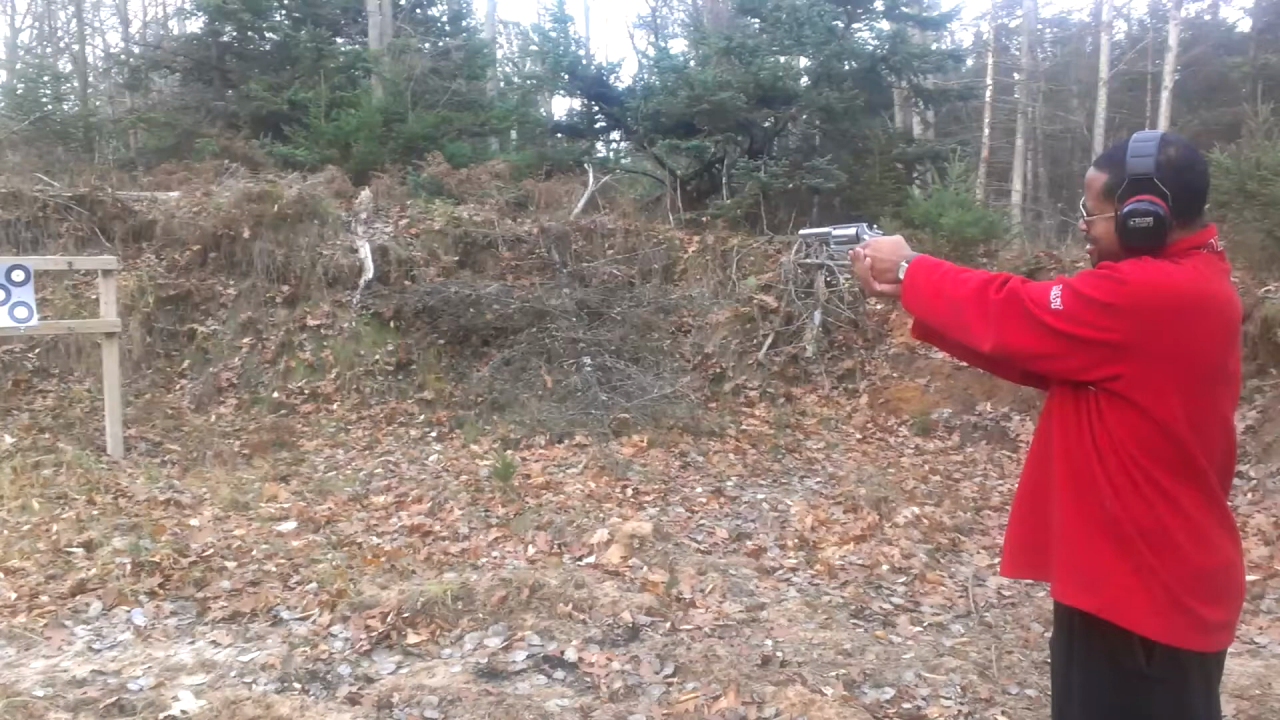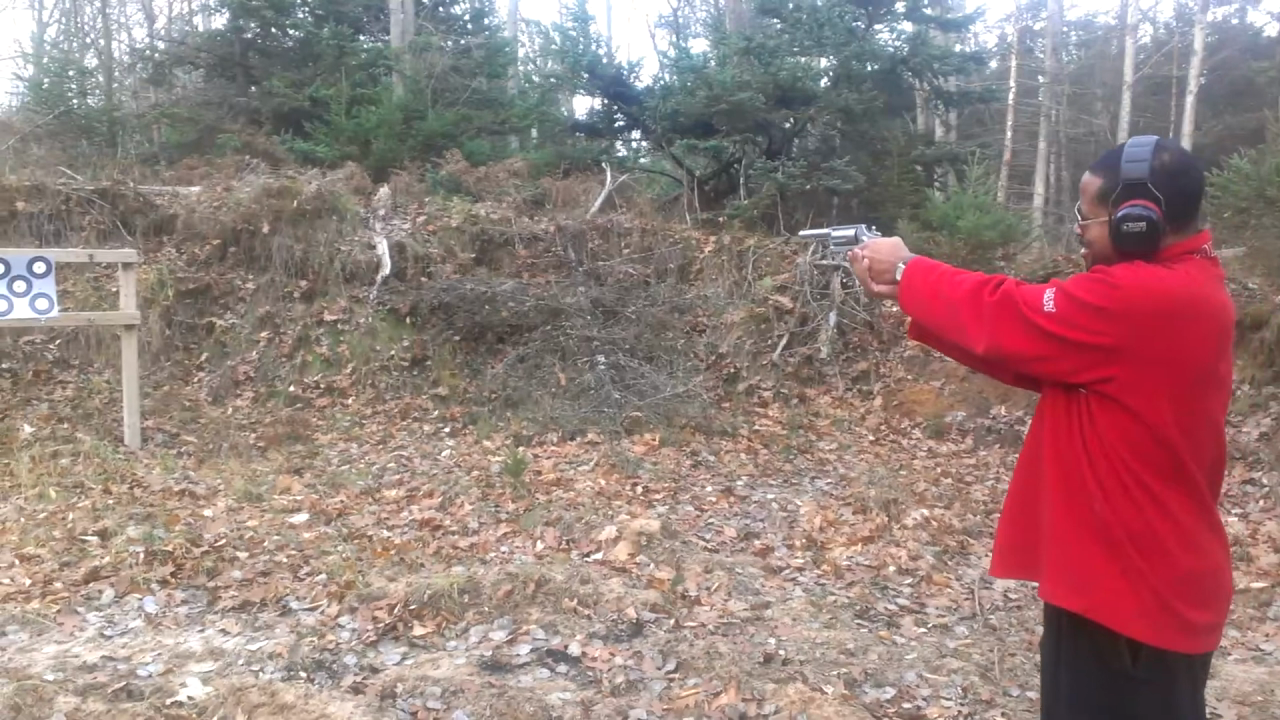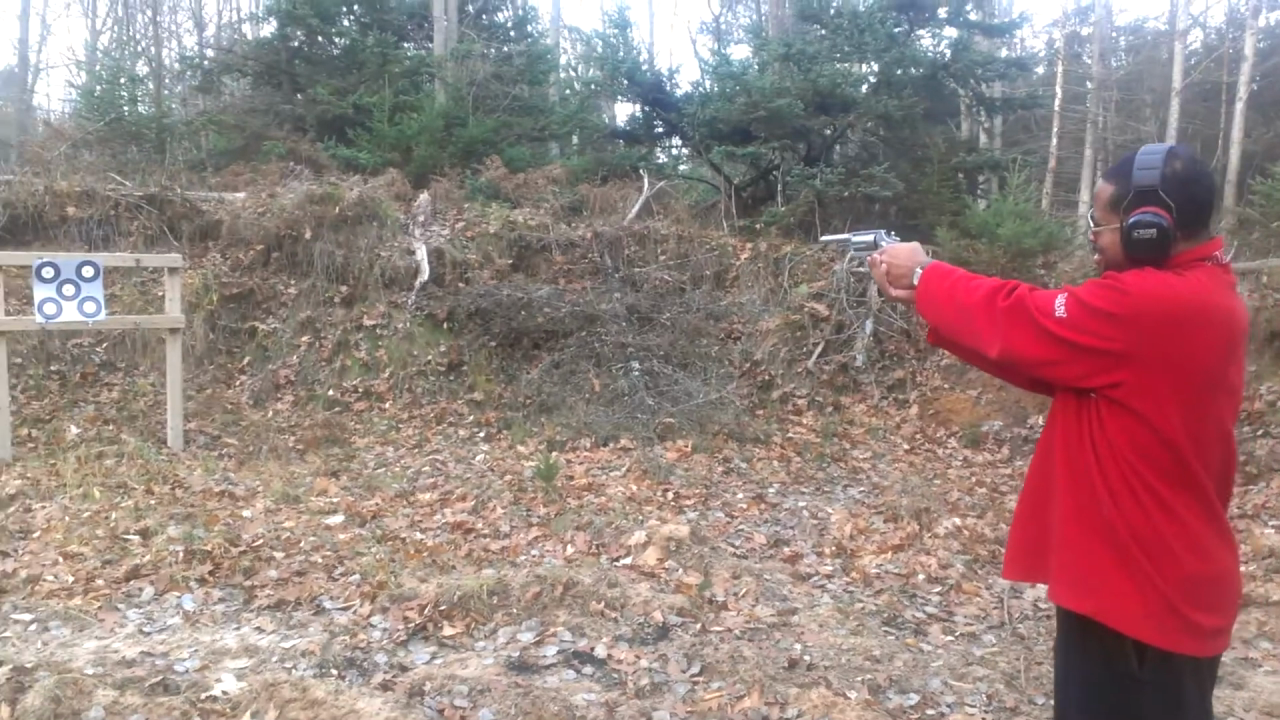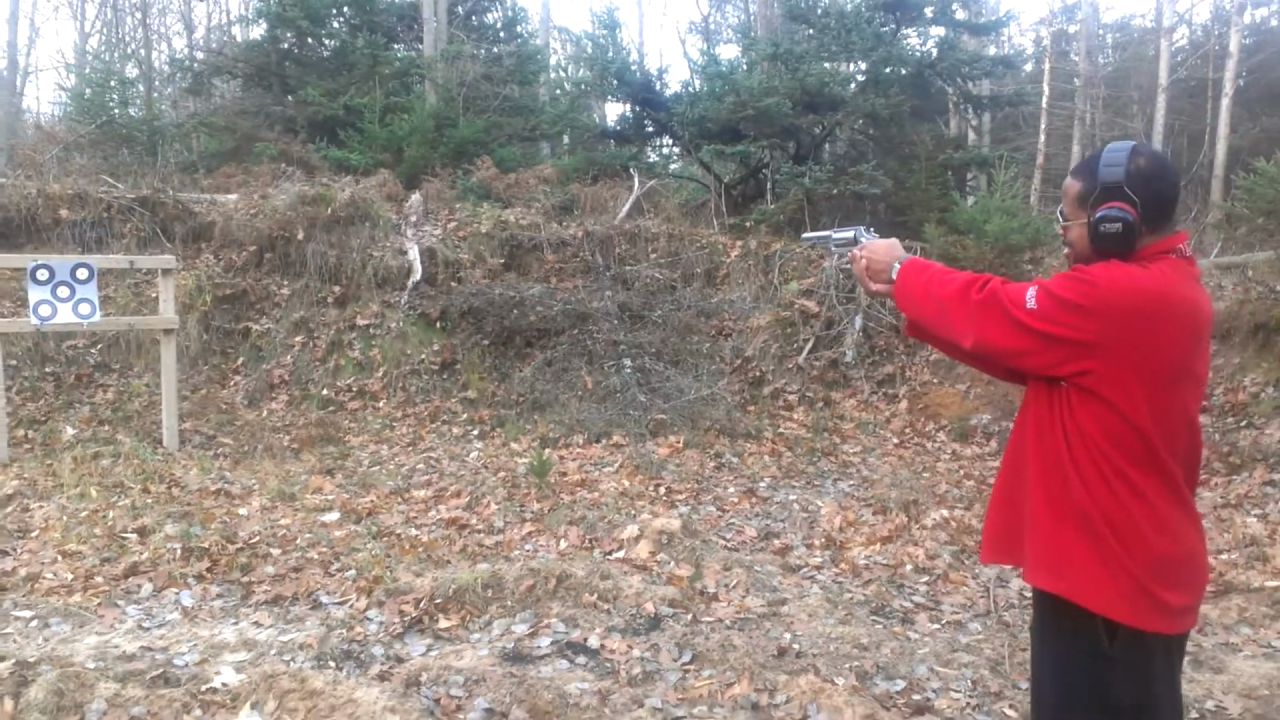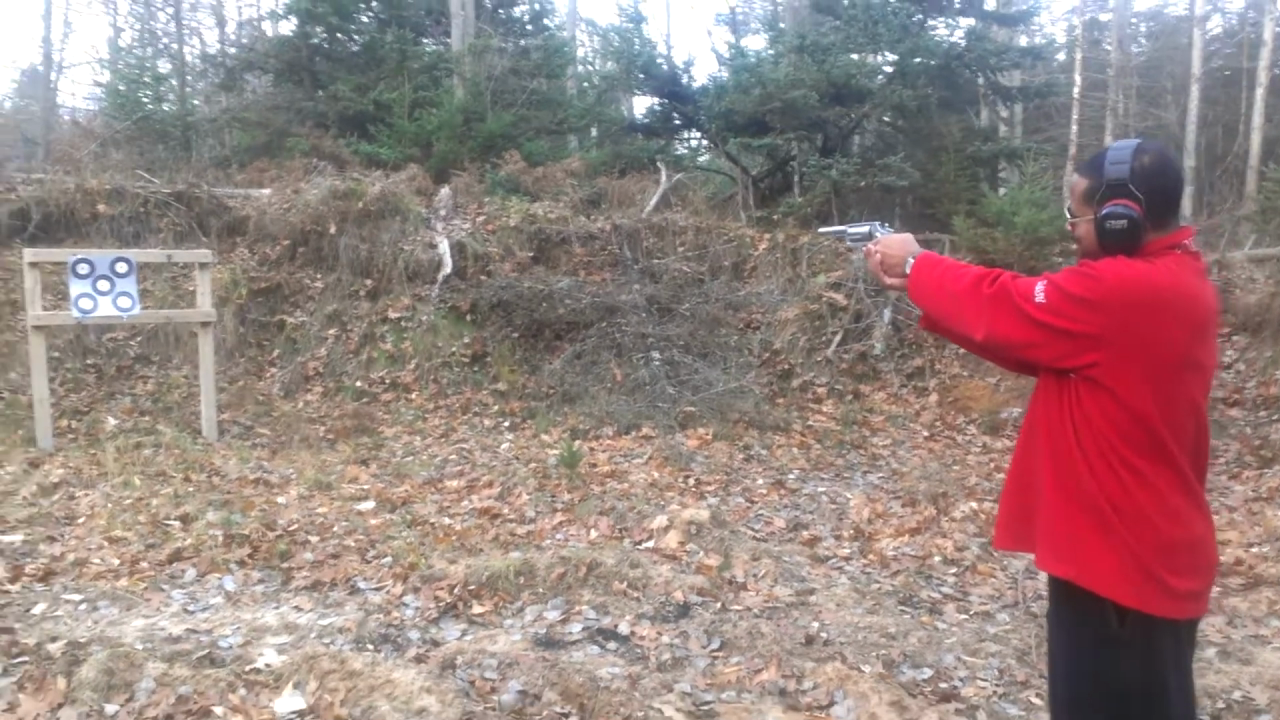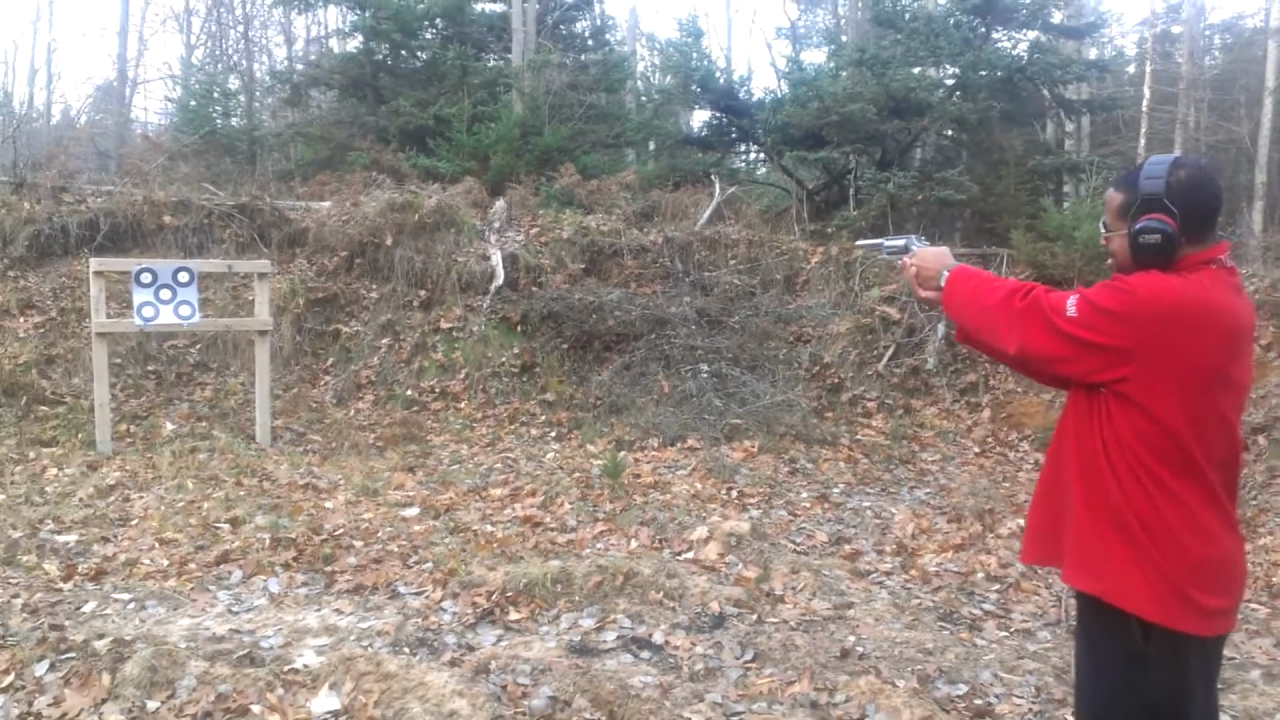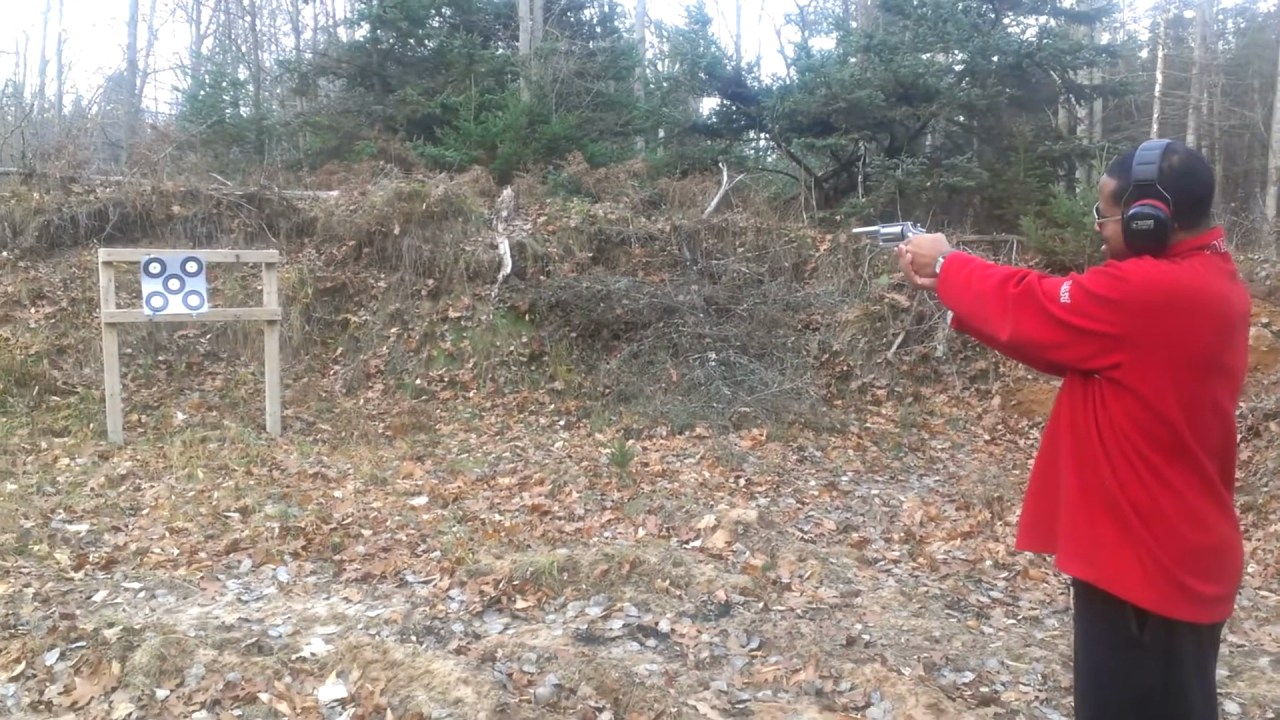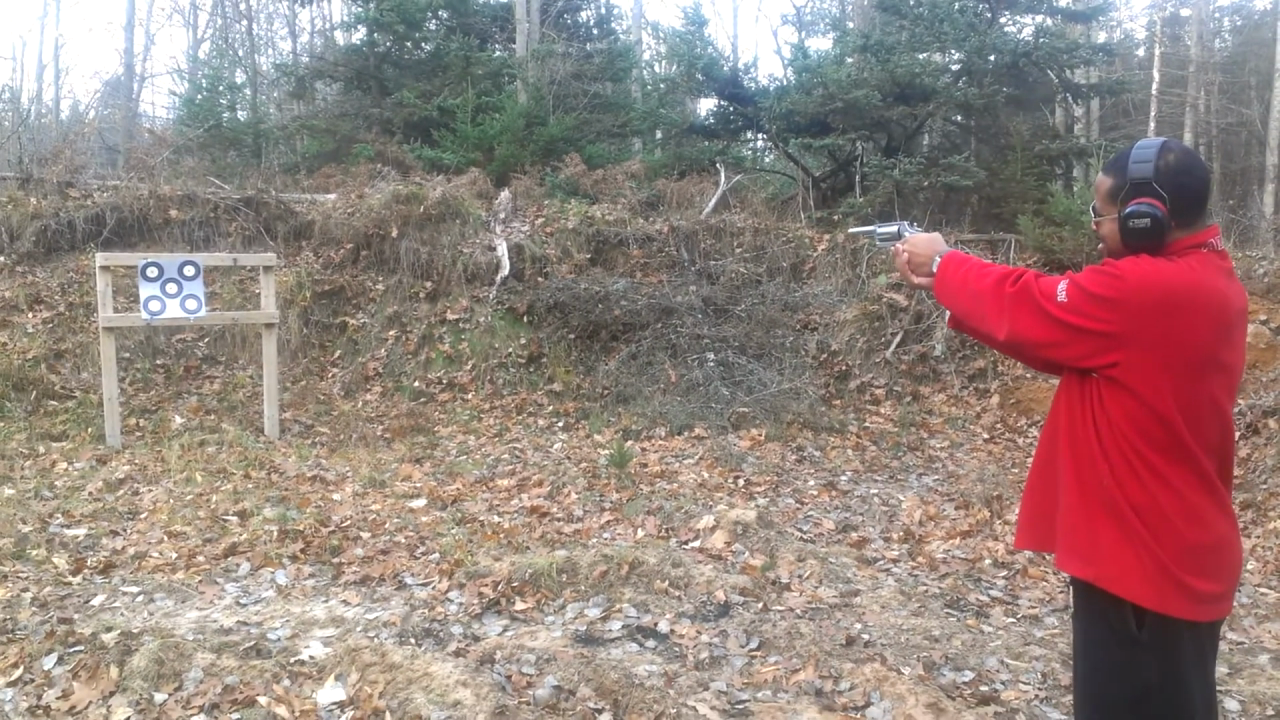
dt=0.4s
person 1, frame 1
left shoulder: (1149, 296)
right shoulder: (1181, 283)
left elbow: (1011, 317)
right elbow: (1039, 340)
left wrist: (907, 270)
right wrist: (913, 290)
left hip: (1148, 589)
right hip: (1144, 574)
person 1, frame 2
left shoulder: (1142, 300)
right shoulder: (1178, 287)
left elbow: (1008, 319)
right elbow: (1035, 343)
left wrist: (906, 272)
right wrist: (911, 290)
left hip: (1136, 590)
right hip: (1141, 577)
person 1, frame 3
left shoulder: (1150, 307)
right shoulder: (1194, 295)
left elbow: (1020, 324)
right elbow: (1049, 347)
left wrist: (922, 276)
right wrist: (927, 296)
left hip: (1146, 594)
right hip: (1159, 582)
person 1, frame 4
left shoulder: (1117, 297)
right shoulder: (1163, 285)
left elbow: (993, 314)
right elbow: (1025, 338)
left wrist: (901, 270)
right wrist: (907, 292)
left hip: (1114, 574)
right hip: (1132, 564)
person 1, frame 5
left shoulder: (1122, 291)
right shoulder: (1173, 279)
left elbow: (1006, 308)
right elbow: (1036, 327)
left wrist: (915, 264)
right wrist: (921, 283)
left hip: (1125, 561)
right hip: (1146, 551)
person 1, frame 6
left shoulder: (1155, 307)
right shoulder: (1211, 295)
left elbow: (1038, 322)
right elbow: (1069, 342)
left wrist: (949, 277)
right wrist: (957, 296)
left hip: (1153, 577)
right hip: (1179, 571)
person 1, frame 7
left shoulder: (1147, 292)
right shoulder: (1208, 279)
left elbow: (1030, 308)
right elbow: (1064, 327)
left wrist: (945, 264)
right wrist: (953, 283)
left hip: (1149, 564)
right hip: (1180, 556)
person 1, frame 8
left shoulder: (1145, 290)
right shoulder: (1204, 278)
left elbow: (1028, 308)
right elbow: (1063, 325)
left wrist: (942, 263)
right wrist: (950, 283)
left hip: (1148, 561)
right hip: (1177, 554)
